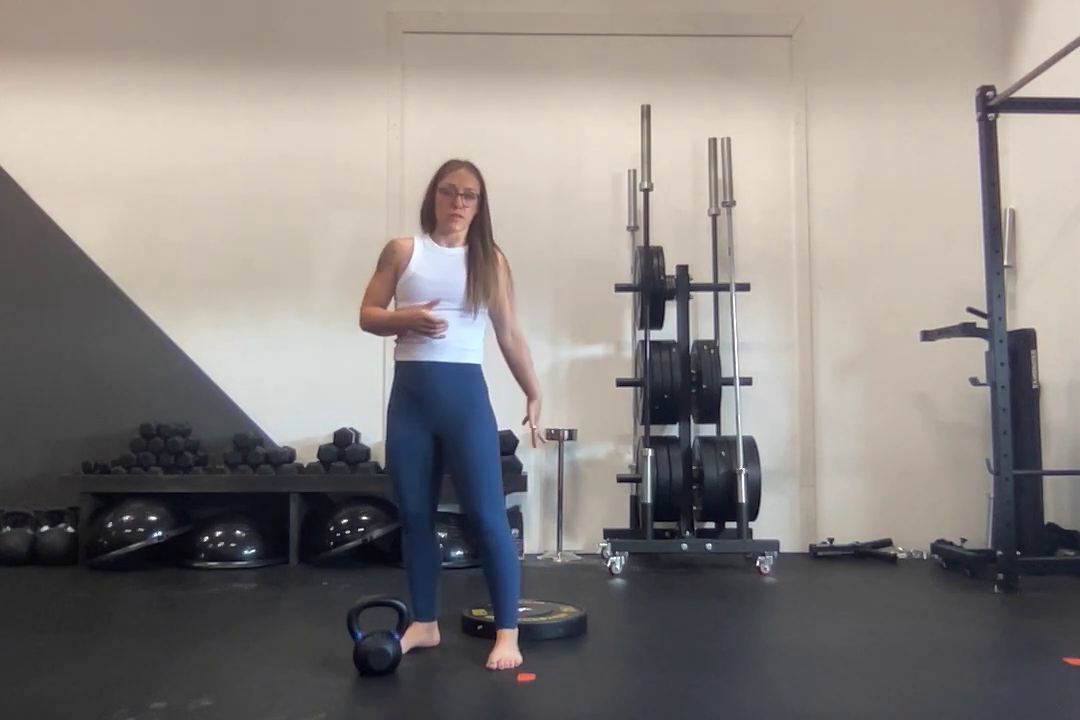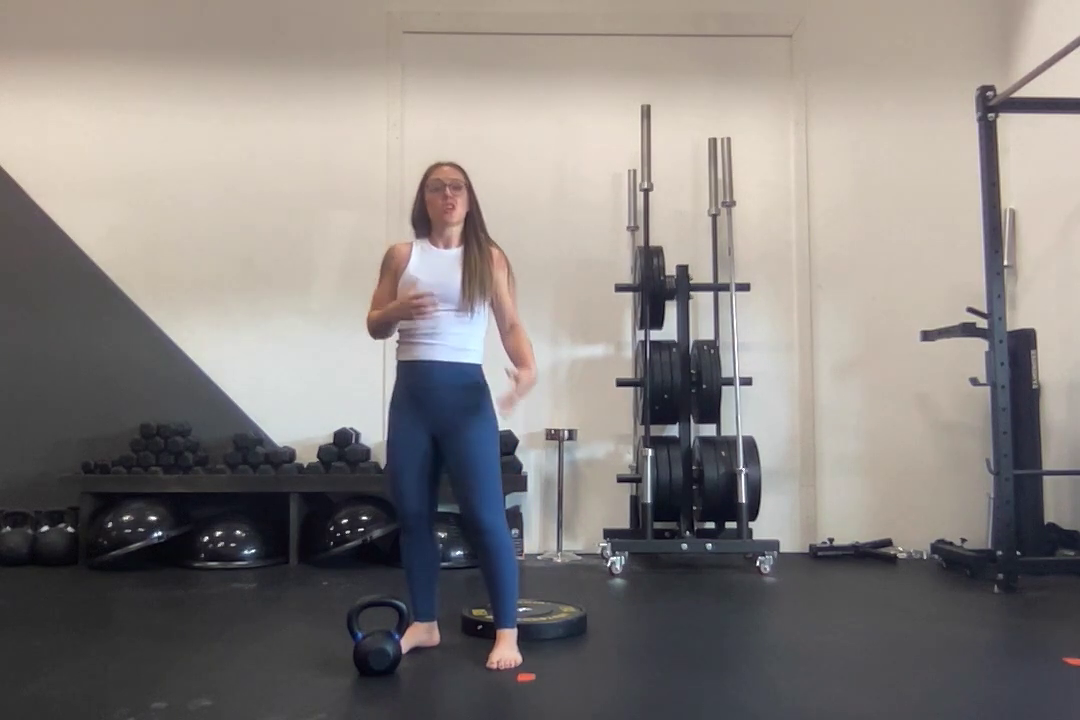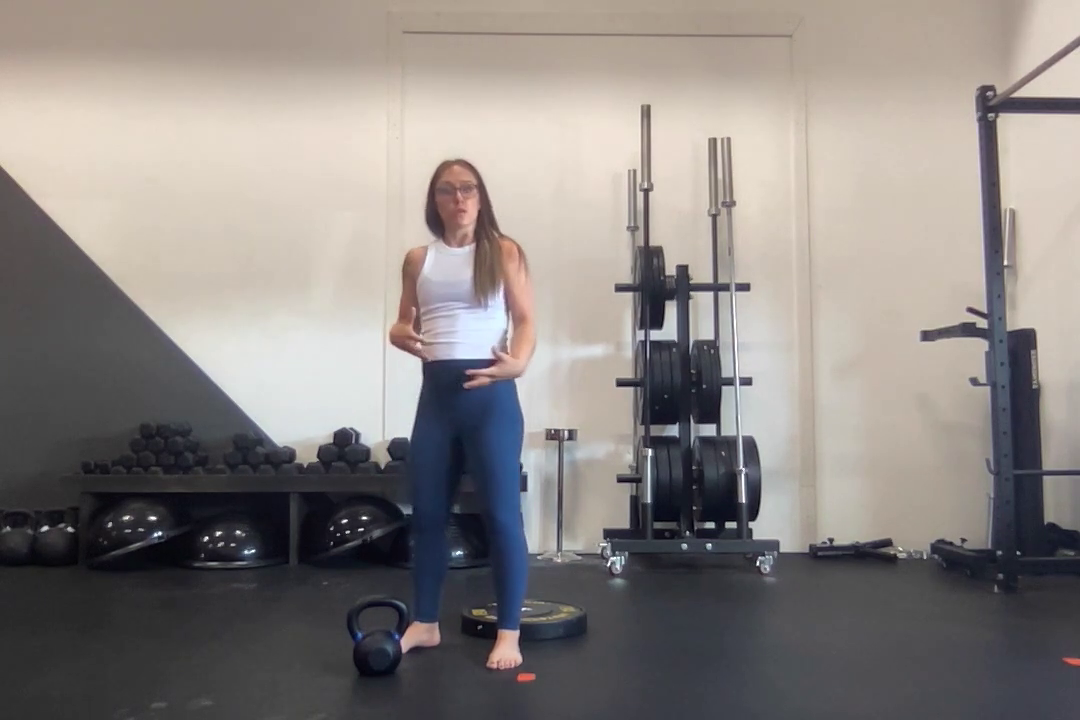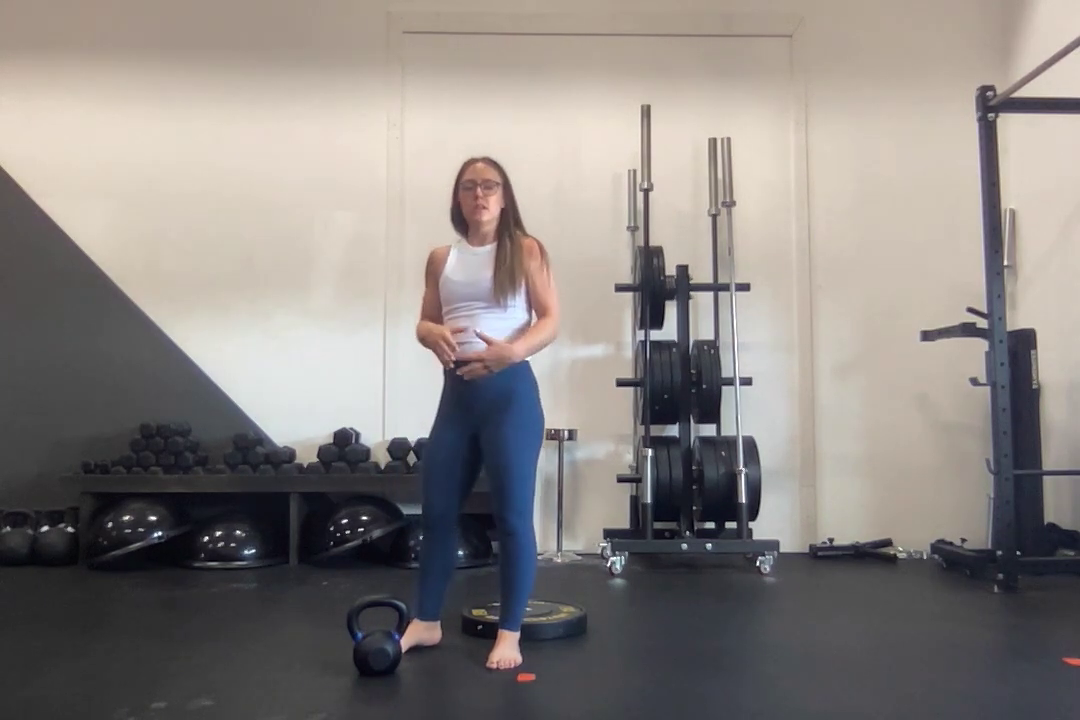
dt=0.5s
person 1, frame 1
left shoulder: (490, 260)
right shoulder: (402, 251)
left elbow: (509, 334)
right elbow: (367, 315)
left wrist: (534, 396)
right wrist: (407, 319)
left hip: (465, 393)
right hip: (410, 392)
left knee: (487, 515)
right knee: (414, 515)
left ankle: (507, 632)
right ankle: (424, 623)
person 1, frame 2
left shoulder: (488, 257)
right shoulder: (401, 255)
left elbow: (511, 325)
right elbow: (374, 325)
left wrist: (526, 368)
right wrist: (396, 311)
left hip: (465, 391)
right hip: (411, 393)
left knee: (485, 516)
right knee: (412, 514)
left ankle: (506, 632)
right ankle: (424, 623)
person 1, frame 3
left shoulder: (503, 251)
right shoulder: (418, 259)
left elbow: (524, 318)
right elbow: (402, 325)
left wrist: (519, 361)
right wrist: (402, 335)
left hip: (490, 394)
right hip: (436, 393)
left knee: (501, 513)
right knee: (427, 513)
left ankle: (508, 633)
right ankle: (425, 623)
person 1, frame 4
left shoulder: (526, 250)
right shoulder: (442, 258)
left elbow: (549, 318)
right elbow: (425, 321)
left wrist: (514, 349)
right wrist: (436, 335)
left hip: (510, 391)
right hip: (457, 392)
left knee: (512, 515)
right knee: (437, 511)
left ankle: (510, 633)
right ankle: (426, 621)
